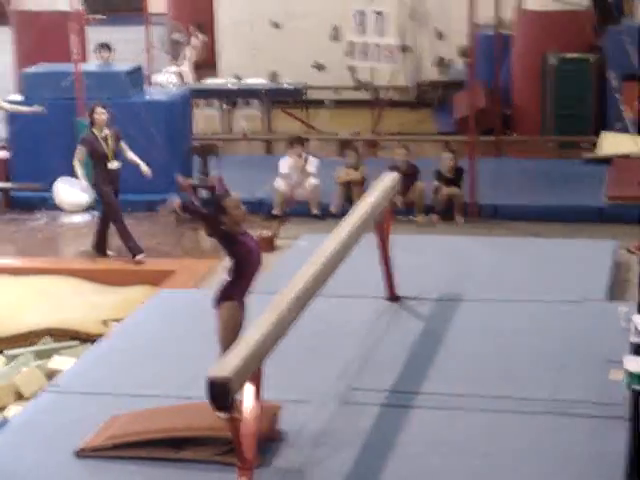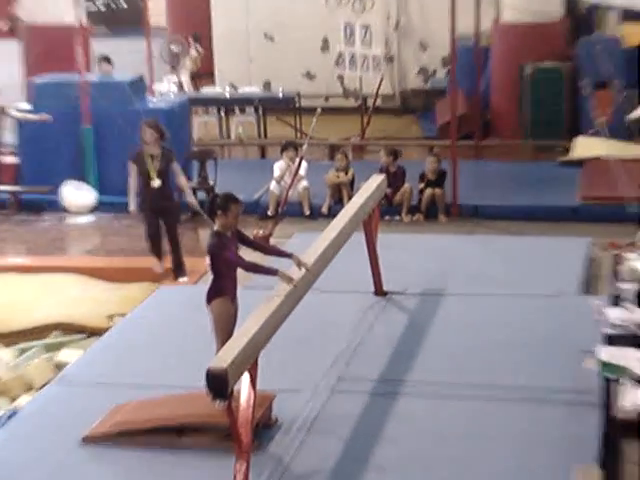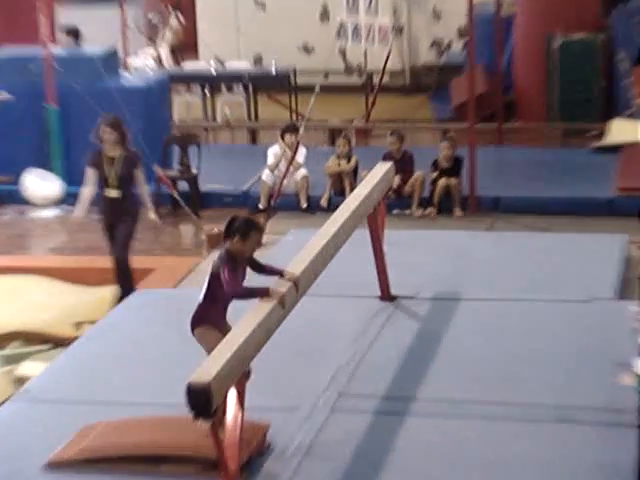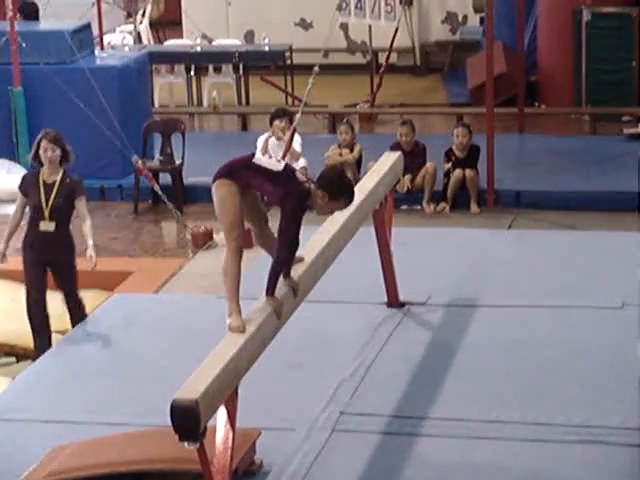
dt=0.7s
person 1, frame 1
left shoulder: (239, 230)
right shoulder: (226, 235)
left elbow: (223, 197)
right elbow: (205, 215)
right wrist: (181, 204)
left hip: (237, 297)
right hip: (229, 298)
left knee: (231, 351)
right knee: (227, 354)
person 1, frame 2
left shoulder: (233, 234)
right shoulder: (216, 243)
left elbow: (261, 247)
right elbow: (244, 265)
left wrist: (291, 256)
right wrist: (277, 273)
left hip: (230, 294)
right hip: (219, 297)
right knee: (223, 347)
person 1, frame 3
left shoulder: (240, 257)
right shoulder: (225, 261)
left elbow: (259, 267)
right elbow: (232, 291)
left wrist: (282, 274)
right wrist: (266, 291)
left hip: (219, 321)
right hip: (204, 323)
person 1, frame 4
left shoulder: (306, 193)
right shoulder: (297, 195)
left elbow: (292, 237)
right elbow: (285, 242)
left wrist: (287, 275)
right wrist: (270, 294)
left hip: (243, 181)
right hip: (229, 177)
left knee: (261, 226)
right knee: (235, 244)
left ankle: (286, 261)
right ankle: (234, 312)
person 2, frame 1
left shoulder: (114, 133)
right shoulder: (88, 138)
left elbow: (126, 152)
right elbow: (77, 161)
left wrist: (141, 164)
right wrist: (82, 180)
left hip: (115, 181)
right hip: (102, 183)
left knee: (108, 215)
right knee: (117, 218)
left ankle: (99, 248)
right ankle: (136, 252)
person 2, frame 2
left shoulder: (167, 153)
right shoulder: (137, 155)
left elbow: (179, 175)
right elbow: (133, 179)
left wrist: (189, 195)
right wrist: (132, 201)
left hip: (167, 199)
right hip: (148, 202)
left knee: (173, 236)
right knee: (153, 234)
left ankle: (179, 271)
right ankle: (158, 257)
person 2, frame 3
left shoulder: (131, 157)
right shoulder: (96, 157)
left elbow: (141, 185)
right elbow: (89, 185)
left wrist: (150, 210)
right wrist: (80, 209)
left hip: (127, 212)
right hip: (108, 213)
left knee: (119, 255)
right knee: (120, 255)
left ankle: (126, 296)
right ankle: (129, 292)
person 2, frame 4
left shoulder: (72, 183)
right shoulder: (29, 180)
left elbow: (84, 217)
left wrist: (90, 246)
left hip: (61, 249)
right hip: (33, 249)
left knee: (70, 295)
right knee: (35, 302)
right ankle: (42, 353)
